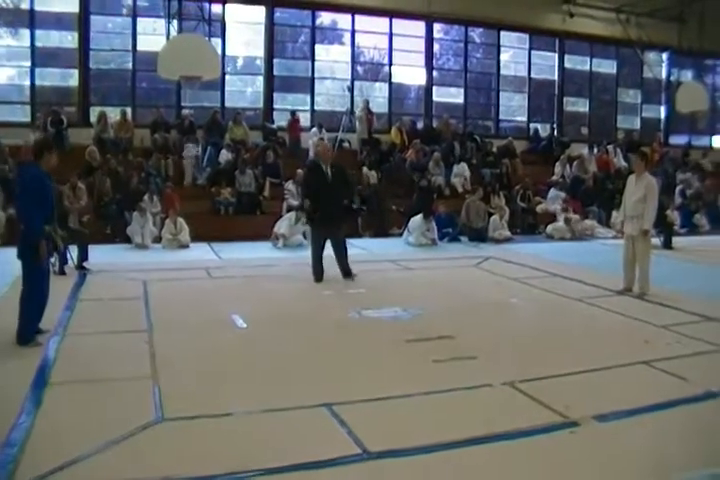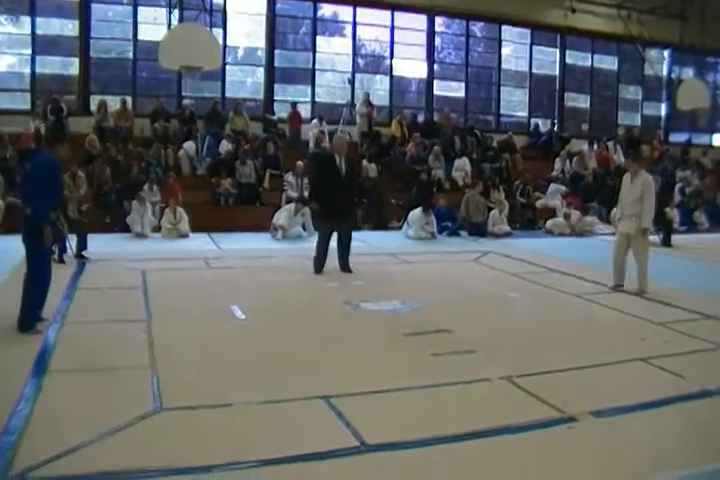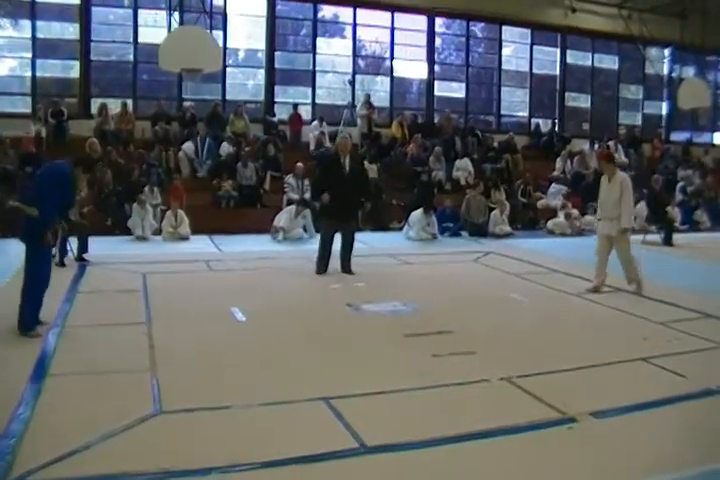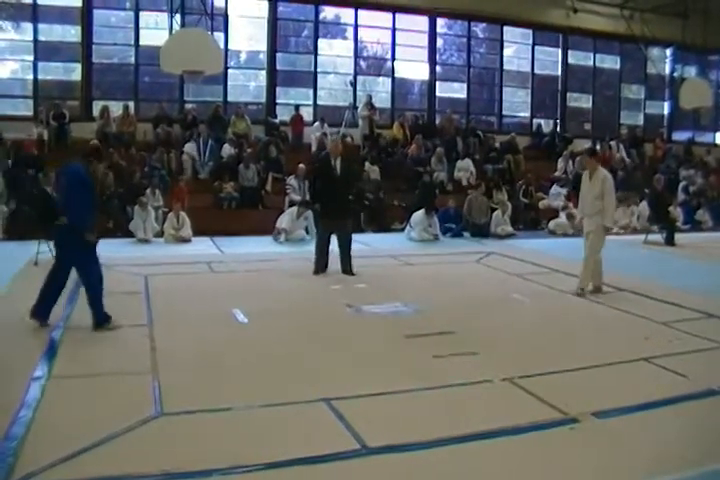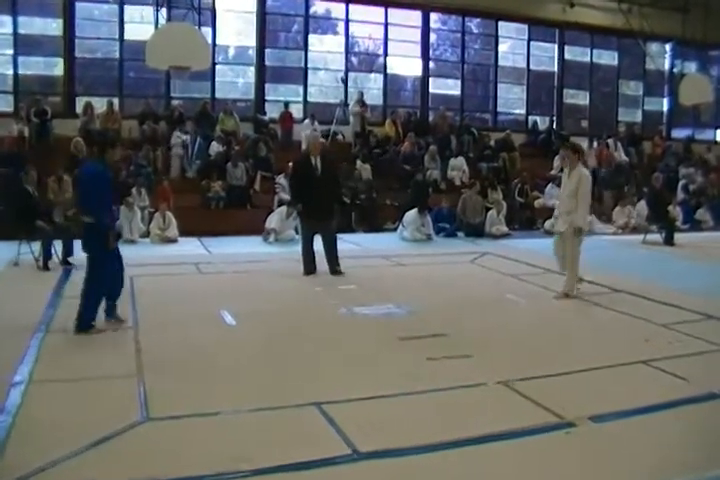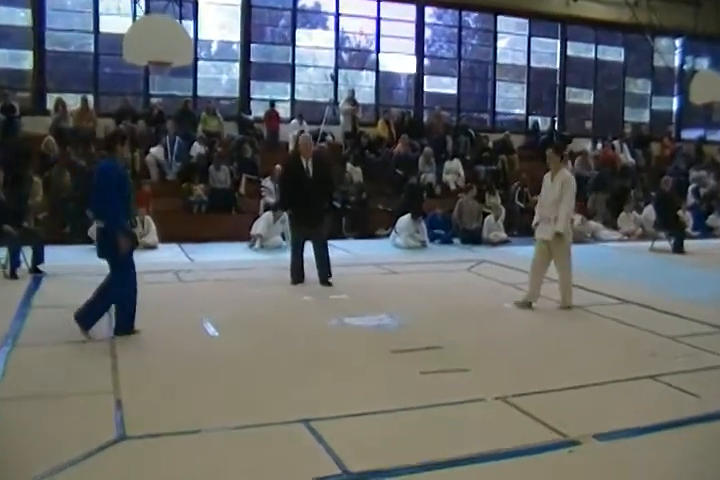
dt=0.4s
person 1, frame 1
left shoulder: (37, 175)
right shoulder: (33, 177)
right elbow: (30, 213)
left wrist: (47, 234)
right wrist: (40, 240)
left hip: (38, 236)
right hip: (34, 239)
left knee: (39, 286)
right knee: (35, 287)
left ankle: (31, 326)
right ankle: (25, 335)
person 1, frame 2
left shoulder: (41, 160)
right shoulder: (46, 163)
right elbow: (37, 197)
left wrist: (47, 222)
right wrist: (45, 225)
left hip: (37, 222)
right hip: (39, 225)
left knee: (39, 272)
right knee: (39, 274)
left ankle: (32, 314)
right ankle: (27, 322)
person 1, frame 3
left shoulder: (56, 170)
right shoulder: (63, 173)
right elbow: (47, 202)
right wrist: (48, 230)
left hip: (36, 225)
right hip: (40, 227)
left knee: (35, 274)
right knee: (38, 275)
left ankle: (30, 318)
right ankle: (26, 324)
person 1, frame 4
left shoulder: (72, 170)
right shoulder: (81, 176)
right elbow: (75, 207)
right wrist: (86, 231)
left hip: (66, 230)
right hip: (75, 233)
left knee: (58, 273)
right knee: (92, 275)
left ankle: (40, 312)
right ankle: (101, 320)
person 1, frame 5
left shoulder: (89, 168)
right shoulder: (99, 171)
right elbow: (101, 205)
right wrist: (109, 231)
left hip: (93, 226)
right hip: (97, 229)
left knee: (114, 267)
right knee: (98, 276)
left ankle: (111, 312)
right ankle: (83, 323)
person 1, frame 6
left shoulder: (109, 168)
right shoulder: (111, 170)
right elbow: (108, 206)
left wrist: (125, 230)
right wrist: (119, 234)
left hip: (113, 230)
right hip: (113, 232)
left knee: (126, 279)
right knee: (119, 279)
left ankle: (124, 325)
right ankle: (85, 316)
person 2, frame 1
left shoulder: (650, 181)
right shoulder: (630, 179)
left elbow: (652, 206)
left wrist: (647, 226)
right wrist: (622, 220)
left hip: (641, 224)
right hip: (629, 223)
left knee: (642, 258)
right knee: (628, 258)
left ankle: (643, 288)
right ankle: (628, 285)
person 2, frame 2
left shoulder: (646, 180)
right shoulder: (626, 177)
left elbow: (649, 204)
left wrist: (645, 225)
right wrist: (618, 217)
left hip: (638, 223)
right hip: (625, 221)
left knee: (640, 257)
right knee: (618, 253)
left ankle: (642, 286)
right ankle: (618, 281)
person 2, frame 3
left shoulder: (623, 179)
right shoulder: (604, 179)
left elbow: (627, 203)
left wrist: (625, 225)
right wrist: (599, 218)
left hip: (618, 224)
right hip: (604, 223)
left knee: (624, 254)
right knee: (601, 254)
left ankle: (636, 281)
right ankle: (598, 283)
person 2, frame 4
left shoulder: (605, 177)
right shoulder: (585, 175)
left elbow: (609, 201)
left wrist: (608, 222)
right wrist: (580, 216)
left hip: (599, 221)
right hip: (588, 220)
left knee: (590, 254)
right knee: (594, 254)
left ankle: (582, 286)
right ankle: (596, 284)
person 2, frame 5
left shoulder: (583, 175)
right shoulder: (566, 171)
left elbow: (584, 201)
left wrist: (579, 224)
right wrist: (557, 215)
left hip: (574, 221)
right hip: (562, 219)
left knee: (571, 256)
right knee: (559, 252)
left ankle: (569, 289)
right ankle: (573, 278)
person 2, frame 6
left shoulder: (567, 178)
right shoulder: (547, 177)
left elbow: (567, 206)
left wrist: (560, 229)
right wrist: (537, 222)
left hip: (558, 229)
right hip: (544, 227)
left knee: (563, 266)
right knee: (537, 265)
left ankle: (567, 301)
right ankle: (529, 299)
person 3, frame 1
left shoulder: (338, 169)
right shoulder: (311, 169)
left elbow: (346, 186)
right elbow: (306, 188)
left wrist: (349, 199)
right wrist: (307, 200)
left hip: (335, 213)
right hip: (318, 214)
left knee: (340, 244)
right knee: (317, 246)
left ankle: (346, 271)
right ankle: (318, 273)
person 3, frame 2
left shoulder: (350, 163)
right shoulder: (324, 160)
left elbow: (354, 183)
right elbow: (315, 181)
left wrist: (353, 201)
right wrist: (315, 199)
left hip: (346, 206)
right hip: (327, 205)
left knee: (345, 238)
right knee: (323, 238)
left ankle: (344, 264)
right ankle: (318, 265)
person 3, frame 3
left shoulder: (357, 163)
right shoulder: (329, 161)
left elbow: (364, 182)
right elbow: (320, 179)
left wrist: (363, 197)
right wrist: (321, 194)
left hip: (350, 205)
right hip: (331, 204)
left knee: (348, 239)
right knee: (326, 237)
left ankle: (346, 266)
right ankle: (321, 266)
person 3, frame 4
left shoulder: (348, 164)
right shoulder: (321, 163)
left elbow: (353, 183)
right elbow: (314, 184)
left wrist: (352, 197)
right wrist: (316, 201)
left hip: (343, 206)
right hip: (325, 206)
left knee: (345, 239)
right knee: (322, 239)
left ankle: (346, 267)
right ankle: (320, 266)
person 3, frame 5
left shoulder: (328, 162)
right shoulder: (300, 163)
left elbow: (336, 182)
right elbow: (294, 184)
left wrist: (336, 200)
right wrist: (297, 201)
left hip: (326, 206)
right hip: (307, 206)
left knee: (330, 238)
right knee: (307, 239)
left ankle: (334, 266)
right ankle: (309, 267)
person 3, frame 6
left shoulder: (321, 164)
right shoulder: (290, 165)
left elbow: (329, 184)
right elbow: (283, 187)
left wrist: (327, 201)
right wrist: (286, 206)
left hip: (317, 210)
right hip: (298, 211)
left knee: (321, 245)
right knee: (297, 246)
left ankle: (324, 277)
right ankle: (297, 276)
